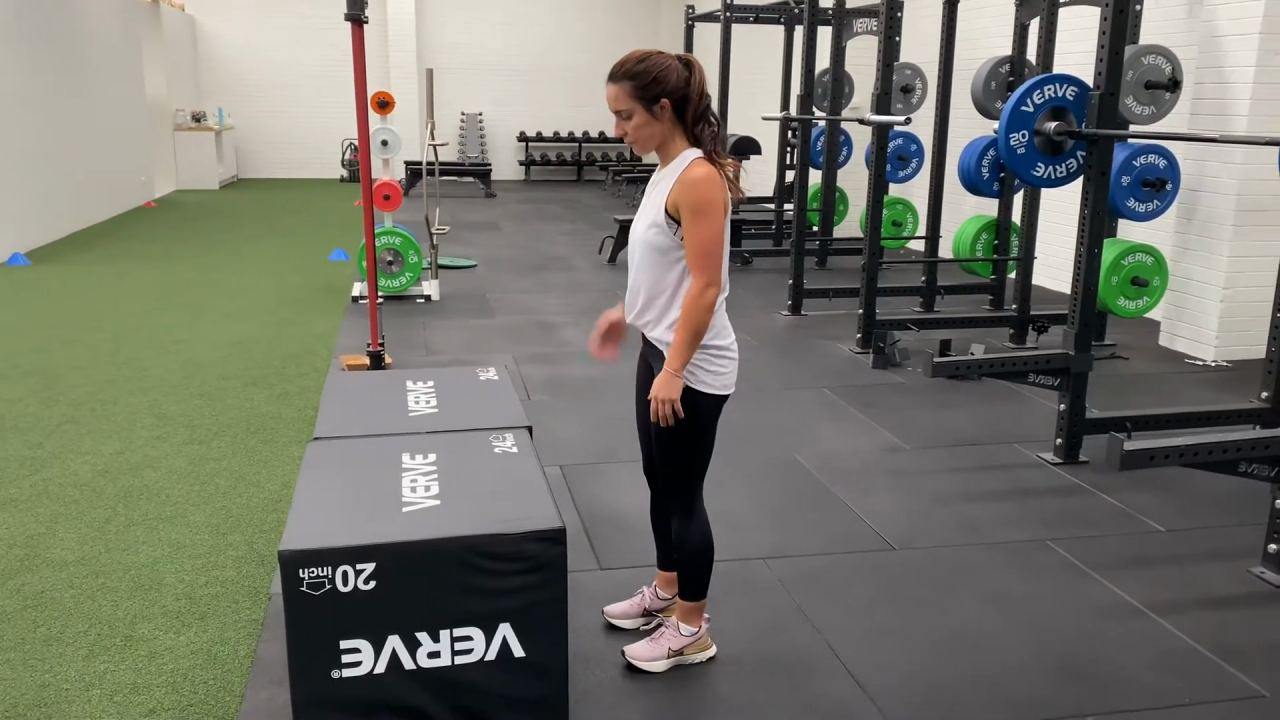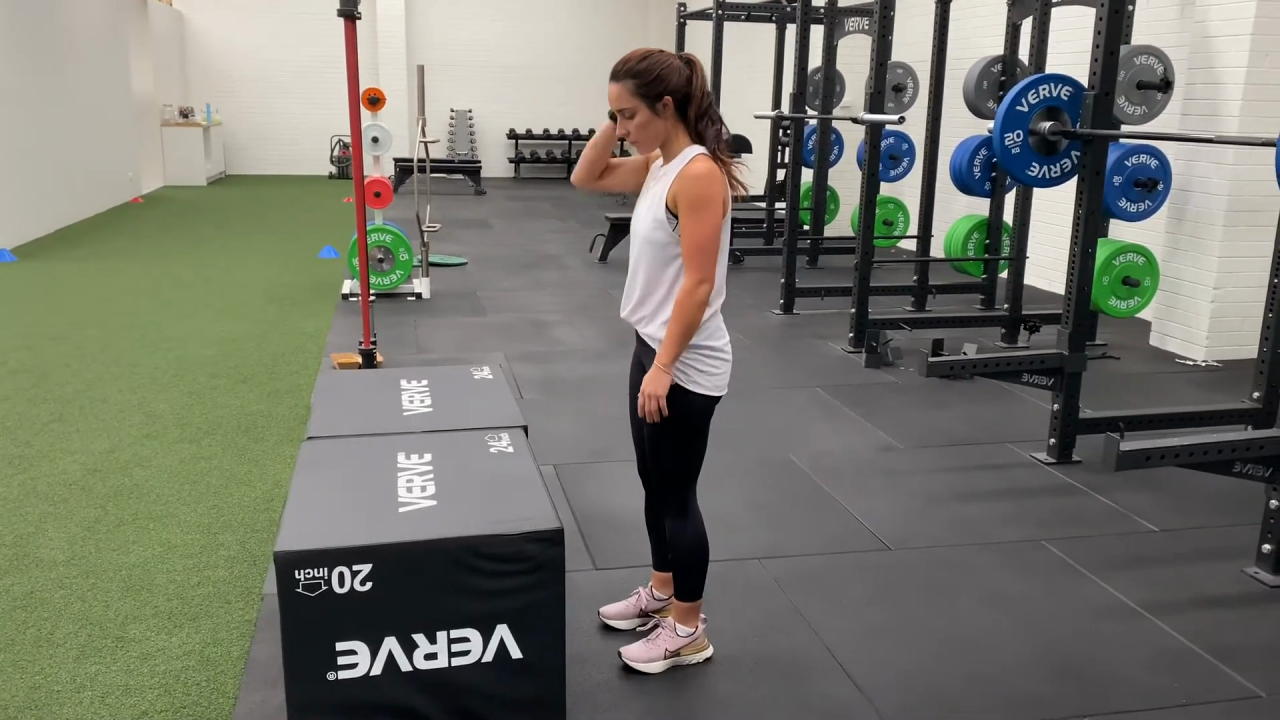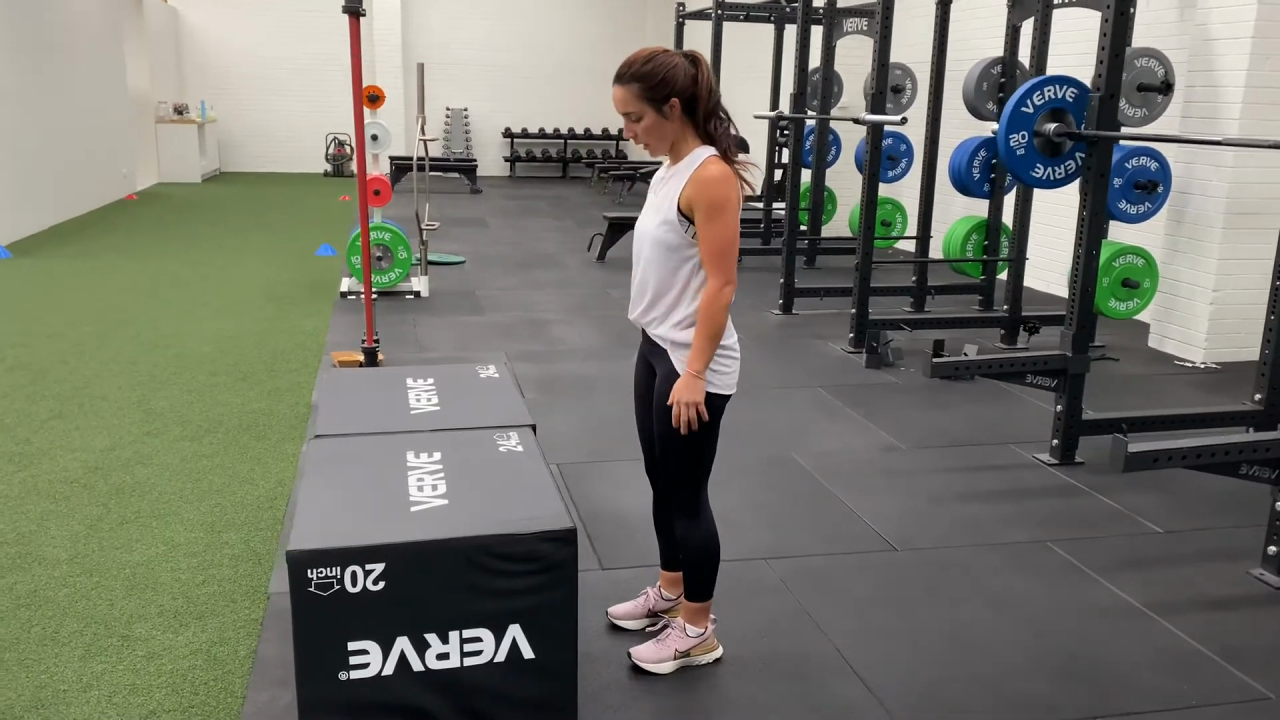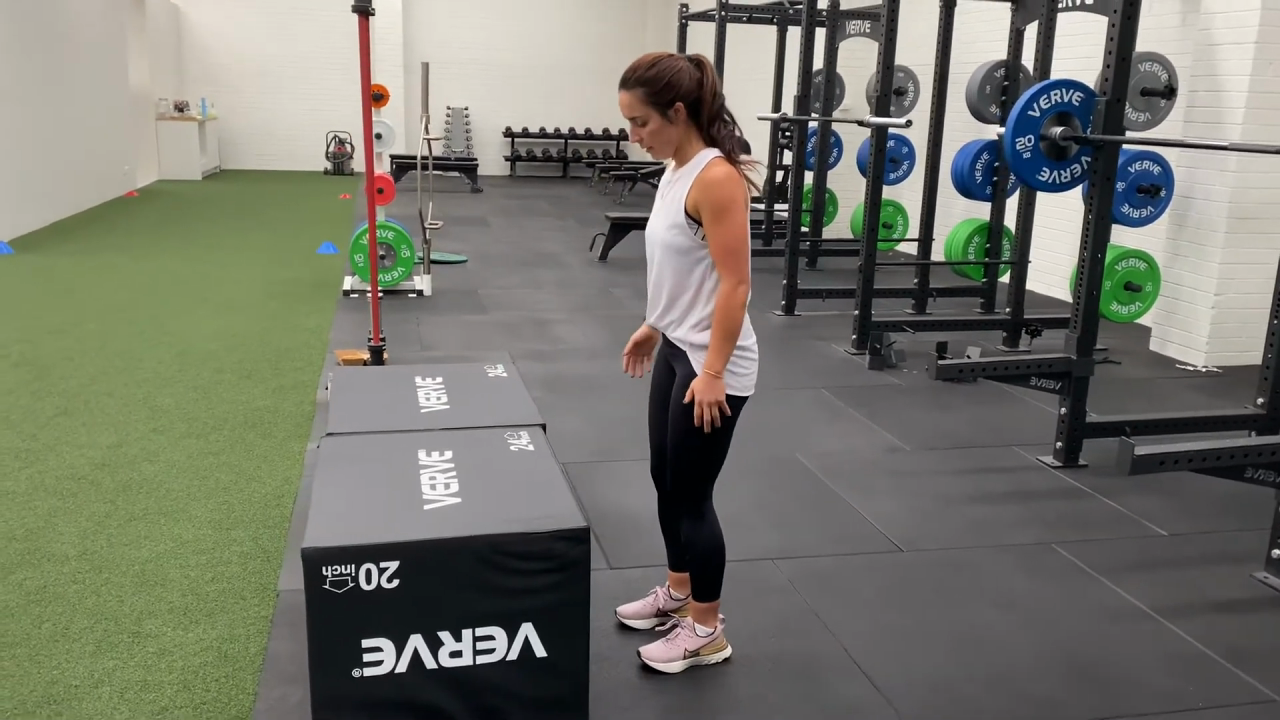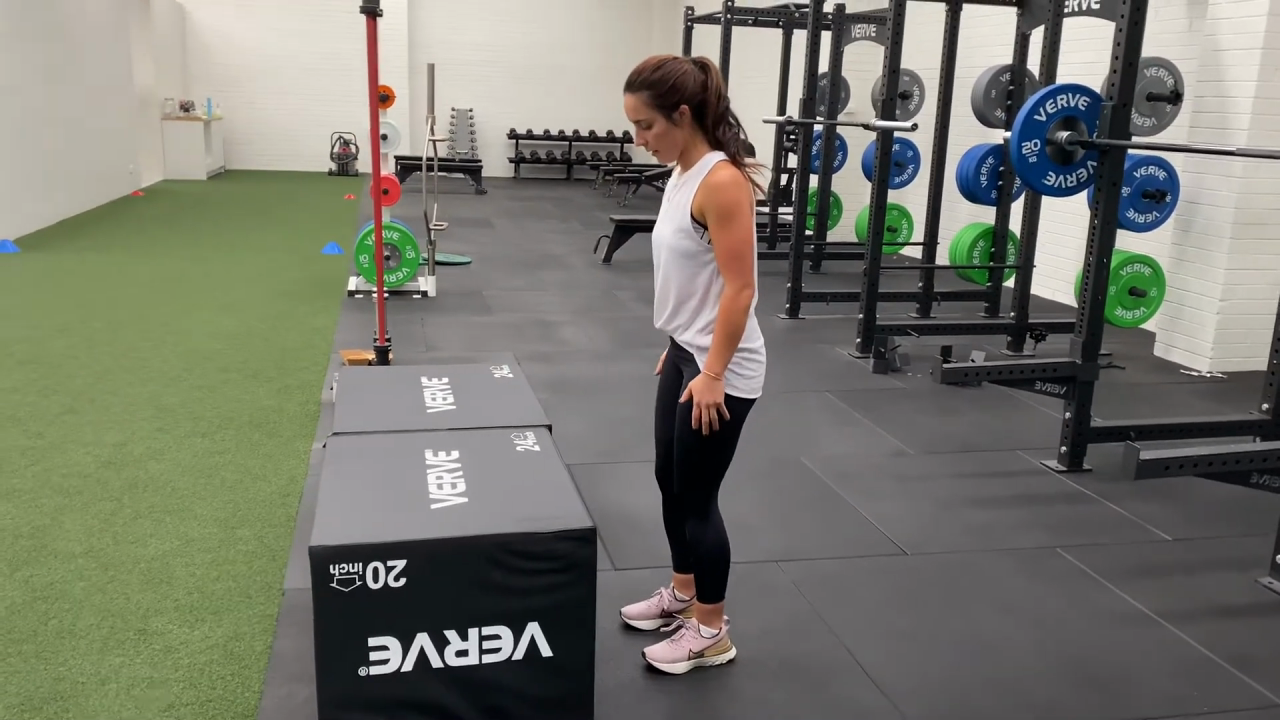
dt=0.5s
person 1, frame 1
left shoulder: (699, 178)
right shoulder: (667, 171)
left elbow: (705, 285)
left wrist: (672, 372)
right wrist: (626, 313)
left hip: (691, 366)
right hip: (660, 350)
left knee: (682, 494)
right knee: (660, 483)
left ankle: (691, 629)
right ankle: (666, 591)
person 1, frame 2
left shoulder: (699, 174)
right shoulder: (660, 165)
left elbow: (698, 284)
right elbow: (585, 178)
left wrist: (664, 369)
right wrist: (614, 126)
left hip: (685, 363)
right hip: (653, 347)
left knee: (676, 493)
right knee: (655, 484)
left ankle: (687, 629)
right ankle: (662, 591)
person 1, frame 3
left shoulder: (710, 176)
right shoulder: (670, 169)
left elbow: (720, 284)
left wrist: (695, 373)
left hip: (692, 364)
right hip: (655, 350)
left knee: (687, 494)
right knee: (662, 484)
left ankle: (697, 631)
right ankle: (670, 592)
person 1, frame 4
left shoulder: (716, 179)
right shoulder: (677, 172)
left elbow: (734, 284)
left wrist: (713, 373)
right wrist: (650, 329)
left hip: (709, 365)
right hip: (675, 352)
left knee: (691, 494)
right knee: (667, 483)
left ankle: (706, 630)
right ankle: (678, 591)
person 1, frame 5
left shoulder: (723, 182)
right shoulder: (683, 175)
left elbow: (740, 288)
left wrist: (712, 375)
left hip: (720, 370)
right hip: (686, 355)
left knee: (697, 496)
right knee: (671, 483)
left ankle: (711, 632)
right ankle: (682, 593)
